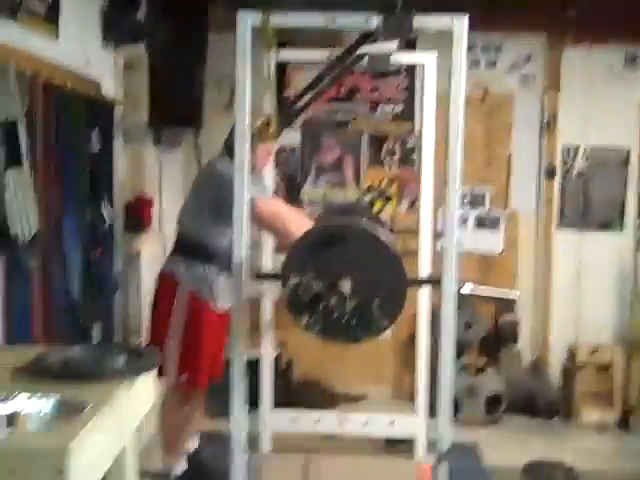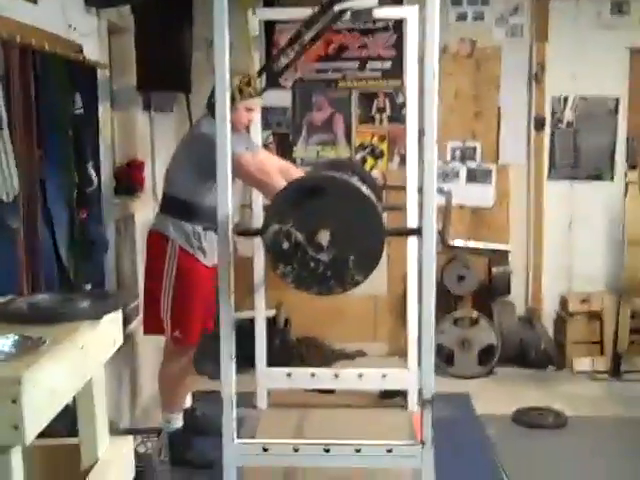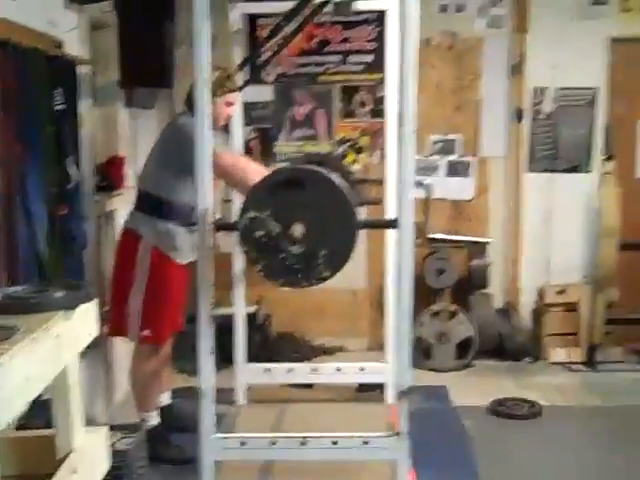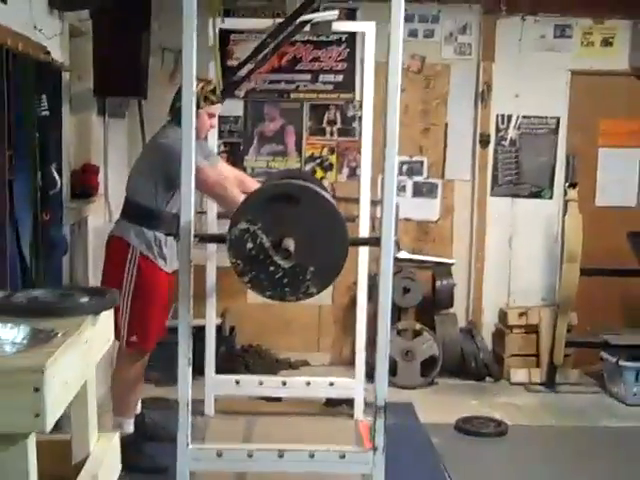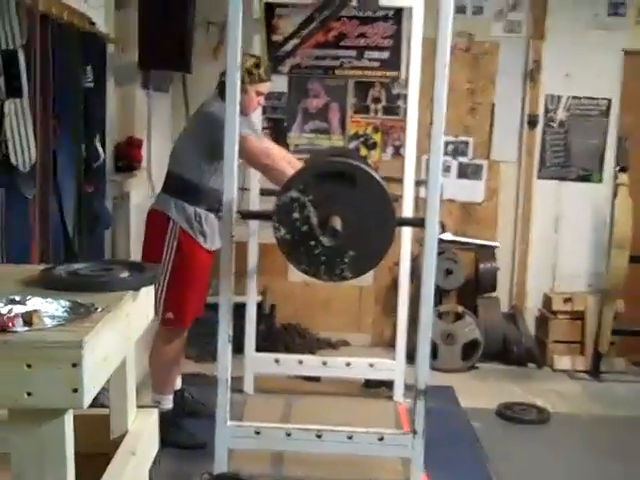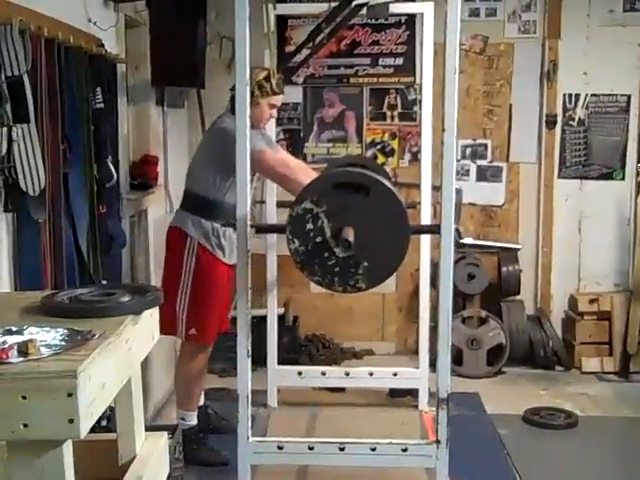
dt=0.7s
person 1, frame 1
left shoulder: (246, 178)
right shoulder: (224, 173)
left elbow: (285, 213)
right elbow: (274, 220)
left hip: (216, 290)
right hip: (190, 288)
left knee: (200, 381)
right knee: (182, 385)
person 1, frame 2
left shoulder: (233, 137)
right shoulder: (208, 135)
left elbow: (277, 164)
right elbow: (261, 176)
left hip: (201, 244)
right hip: (179, 243)
left knee: (191, 337)
right knee: (179, 341)
left ankle: (185, 411)
right ankle: (174, 434)
person 1, frame 3
left shoulder: (207, 134)
right shoulder: (186, 130)
left elbow: (246, 165)
right elbow: (234, 172)
left hip: (176, 243)
right hip: (153, 242)
left knee: (165, 333)
right knee: (149, 338)
left ankle: (165, 407)
right ankle: (151, 429)
person 1, frame 4
left shoulder: (191, 143)
right shoulder: (171, 143)
left elbow: (233, 176)
right elbow: (219, 189)
left hip: (158, 250)
right hip: (137, 249)
left knee: (144, 343)
right knee: (133, 346)
left ankle: (134, 419)
right ankle: (123, 438)
person 1, frame 5
left shoulder: (236, 119)
right shoulder: (217, 116)
left elbow: (279, 153)
right elbow: (267, 162)
left hip: (199, 225)
right hip: (178, 224)
left knee: (182, 318)
right knee: (171, 322)
left ankle: (174, 395)
right ankle: (163, 414)
person 1, frame 6
left shoulder: (249, 133)
right shoulder: (231, 131)
left elbow: (294, 164)
right elbow: (284, 172)
left hip: (218, 241)
right hip: (198, 240)
left knee: (206, 335)
right knee: (196, 339)
left ankle: (197, 411)
right ankle: (186, 431)
